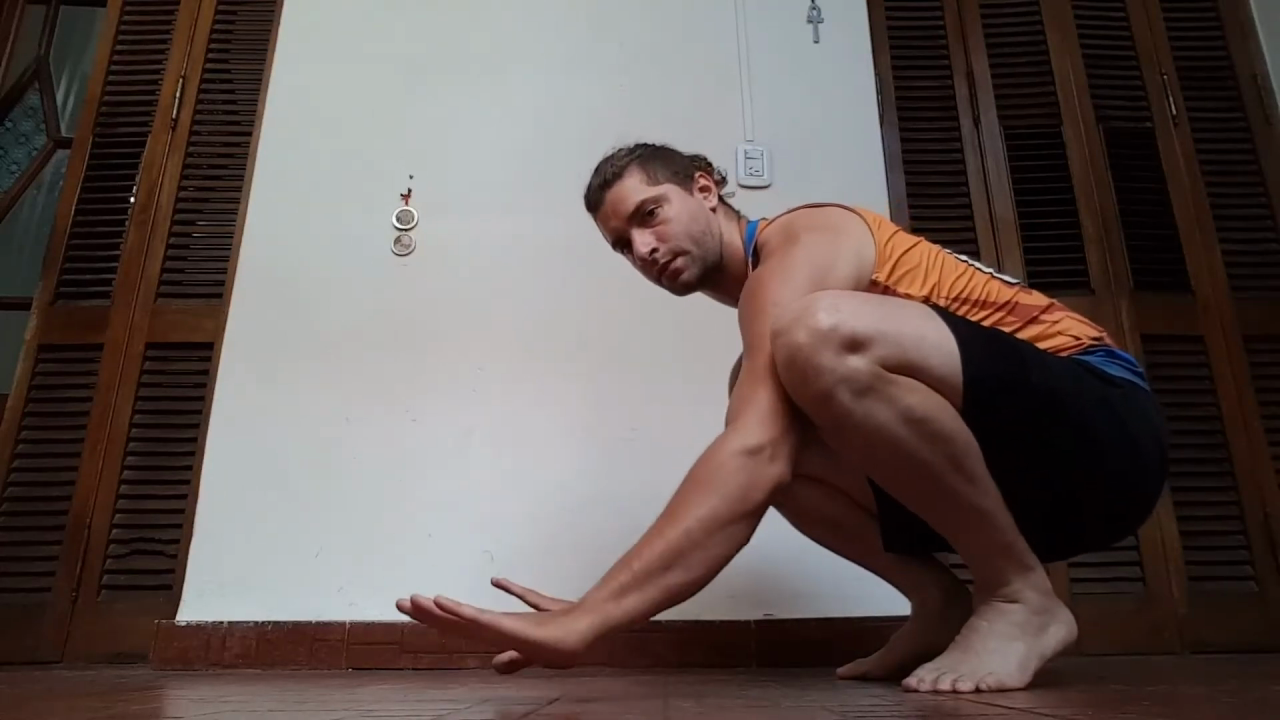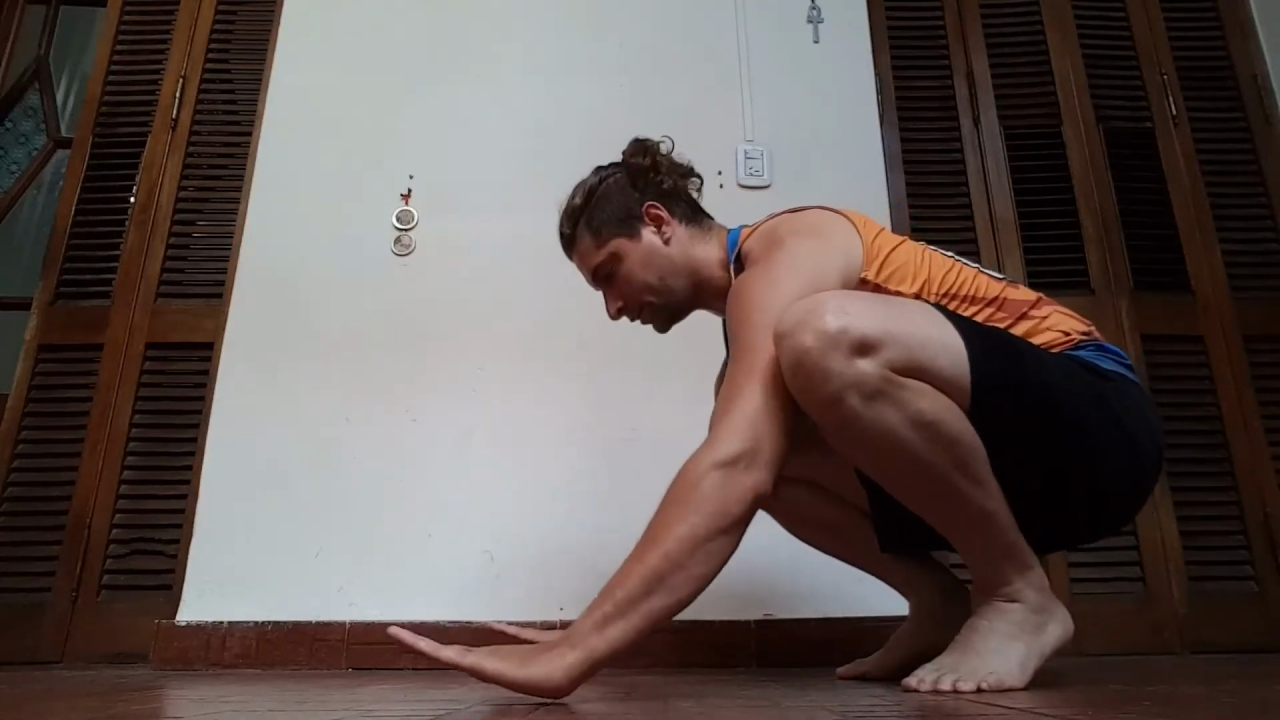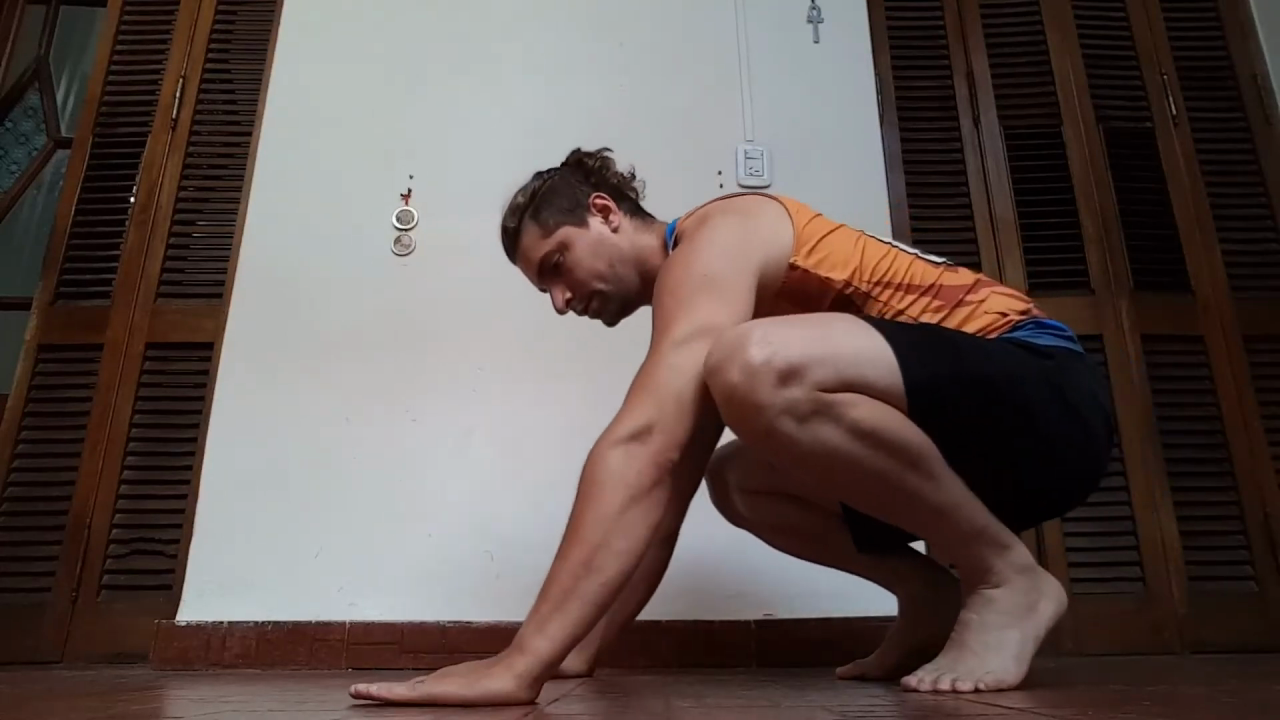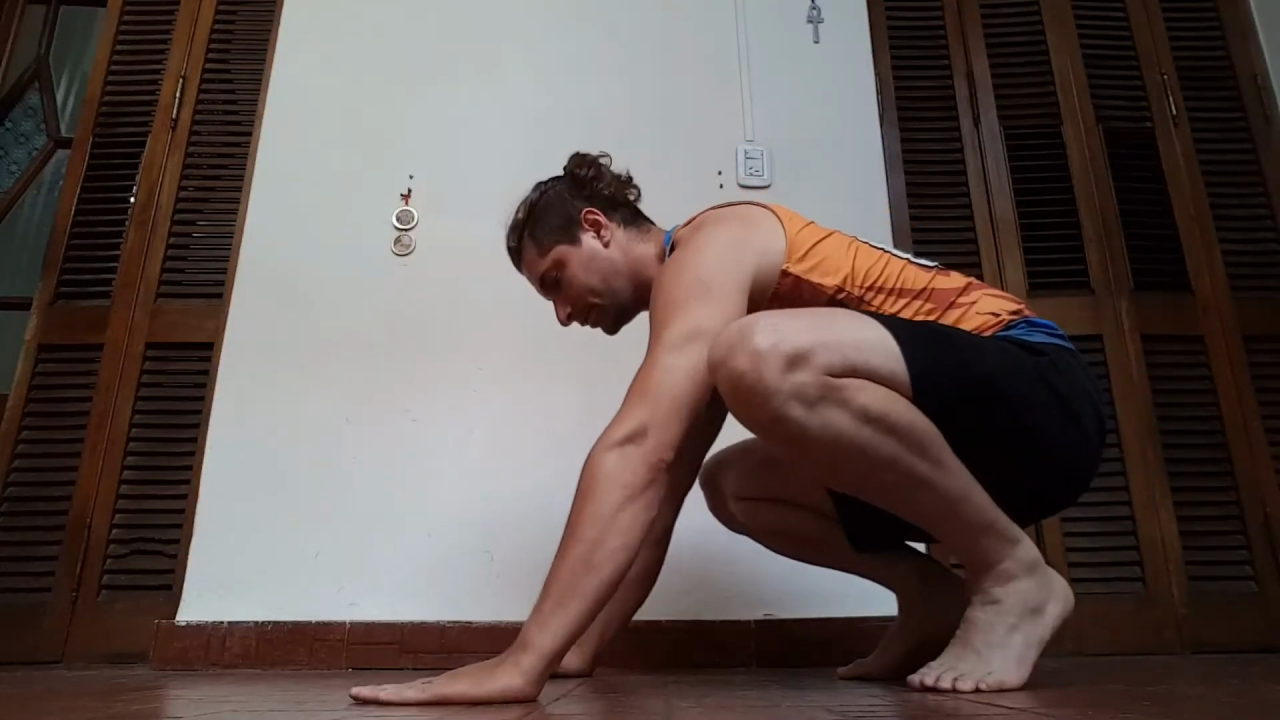
dt=0.5s
person 1, frame 1
left shoulder: (800, 243)
right shoulder: (763, 339)
left elbow: (755, 460)
right elbow: (734, 503)
left wrist: (584, 619)
right wrist: (593, 611)
left hip: (1103, 424)
right hip: (1016, 471)
left knee: (822, 335)
left ankle: (1018, 599)
right ankle: (945, 605)
person 1, frame 2
left shoulder: (784, 253)
right shoulder: (757, 329)
left elbow: (733, 475)
right elbow: (740, 474)
left wrist: (573, 653)
right wrist: (592, 634)
left hip: (1095, 418)
right hip: (1015, 462)
left knee: (825, 336)
left ankle: (1018, 597)
right ankle: (945, 604)
person 1, frame 3
left shoulder: (717, 237)
right shoulder: (699, 311)
left elbow: (645, 446)
right elbow: (663, 493)
left wrist: (523, 662)
right wrist: (579, 650)
left hip: (1044, 396)
right hip: (970, 424)
left knee: (758, 368)
right knee: (735, 480)
left ankle: (1004, 581)
right ankle: (935, 600)
person 1, frame 4
left shoulder: (710, 246)
right shoulder: (704, 315)
left elbow: (637, 452)
right elbow: (656, 493)
left wrist: (523, 662)
right wrist: (580, 652)
left hip: (1036, 392)
right hip: (971, 429)
left knee: (763, 356)
right knee: (730, 485)
left ankle: (1010, 577)
right ankle: (934, 597)
